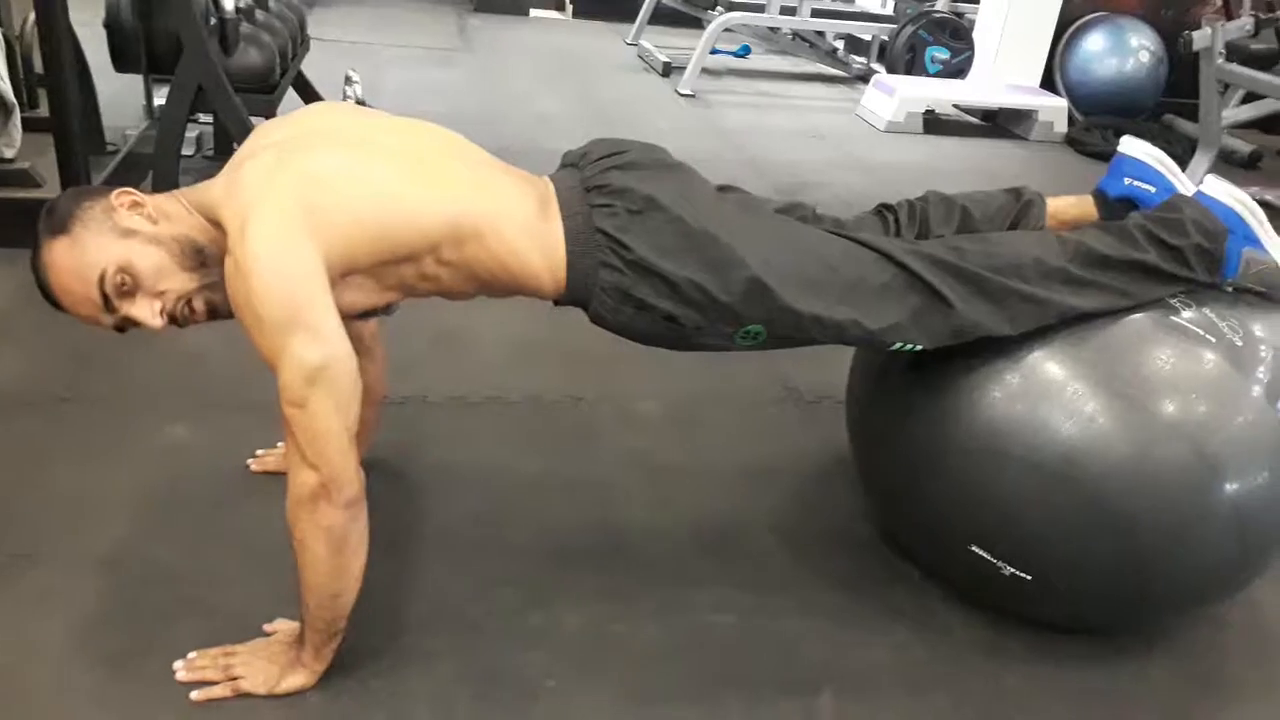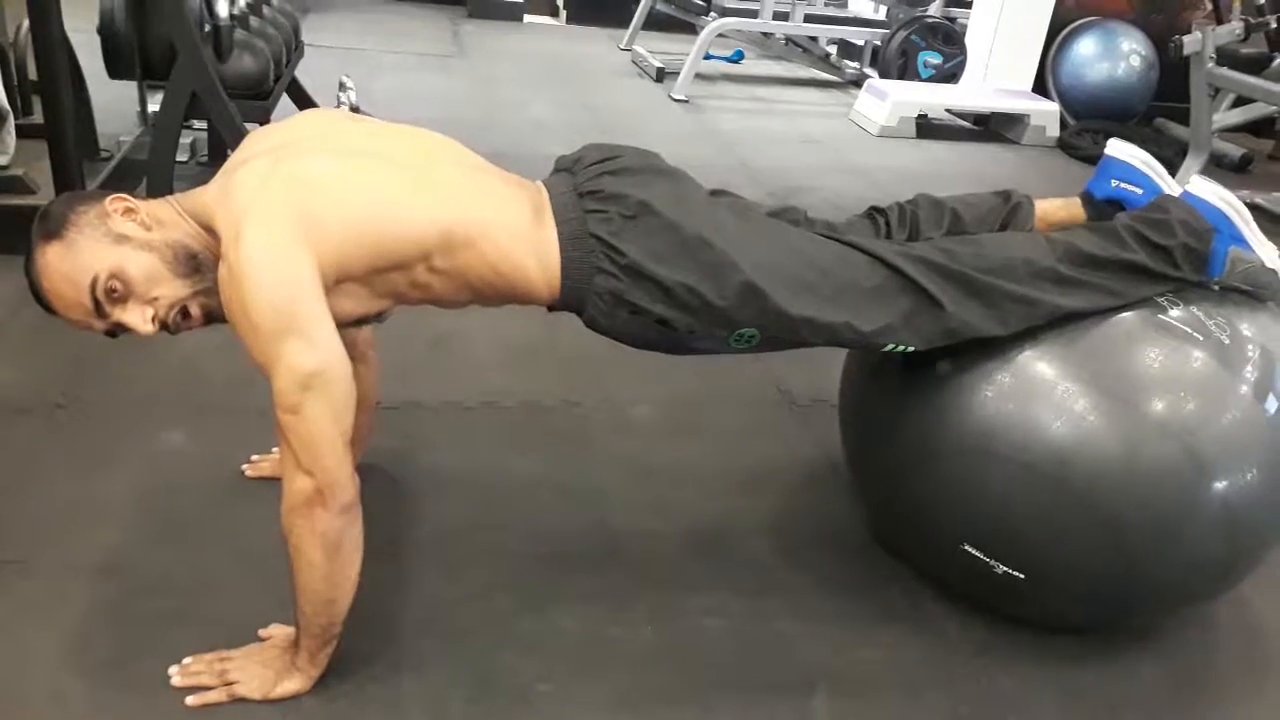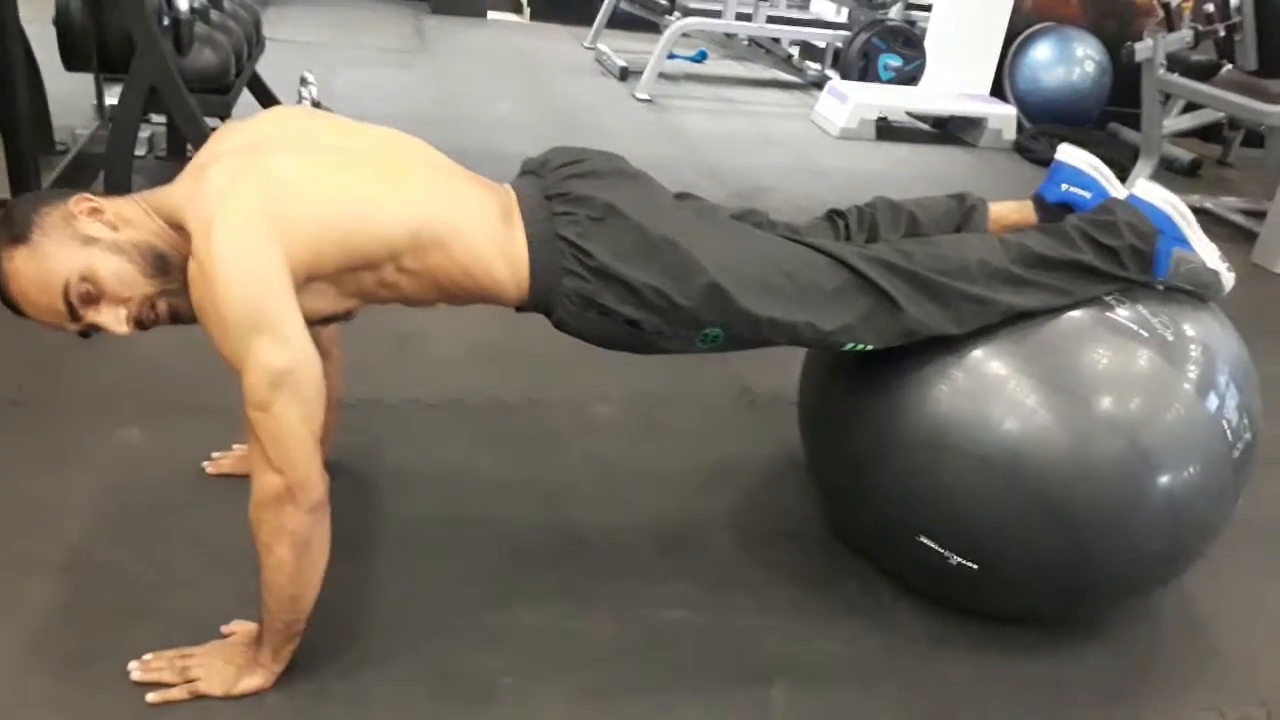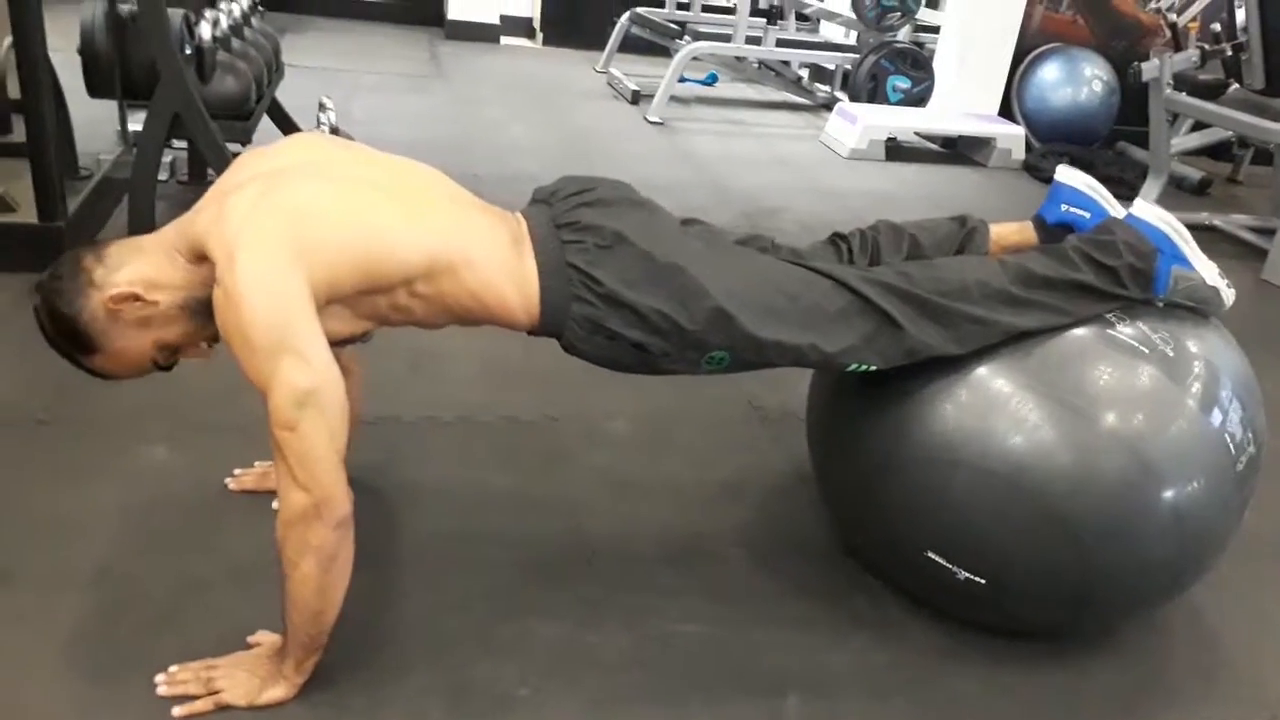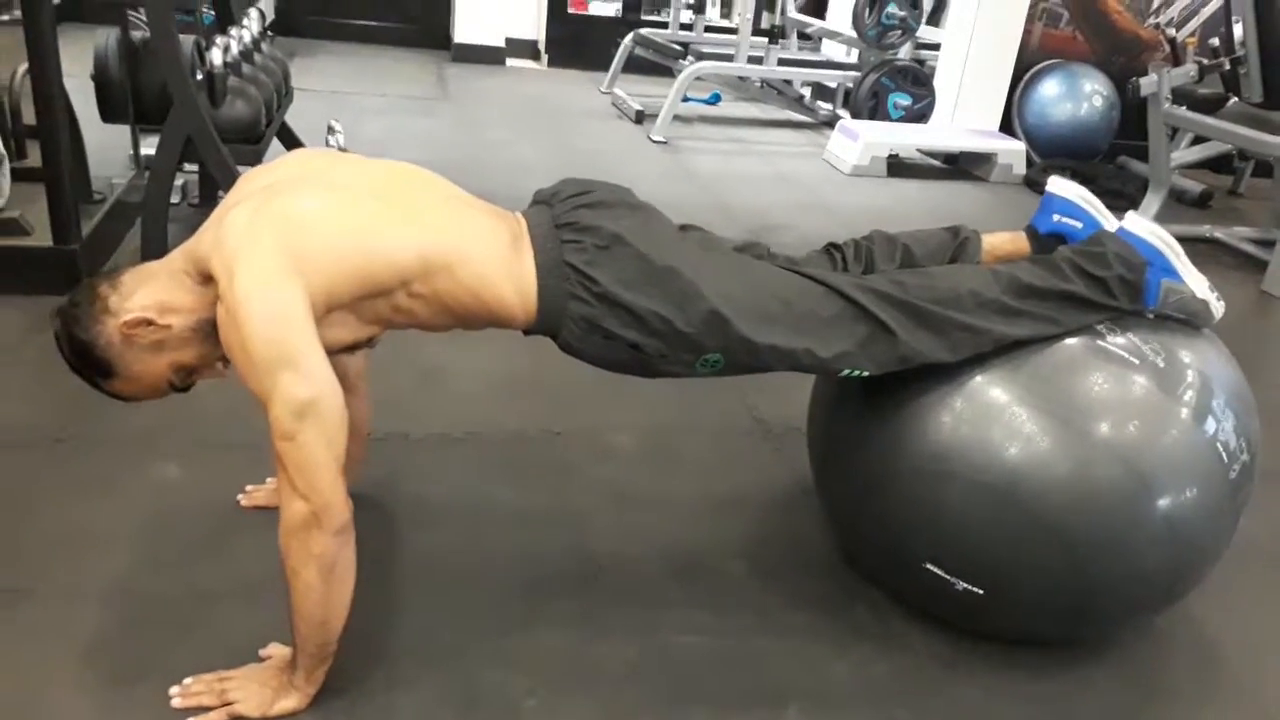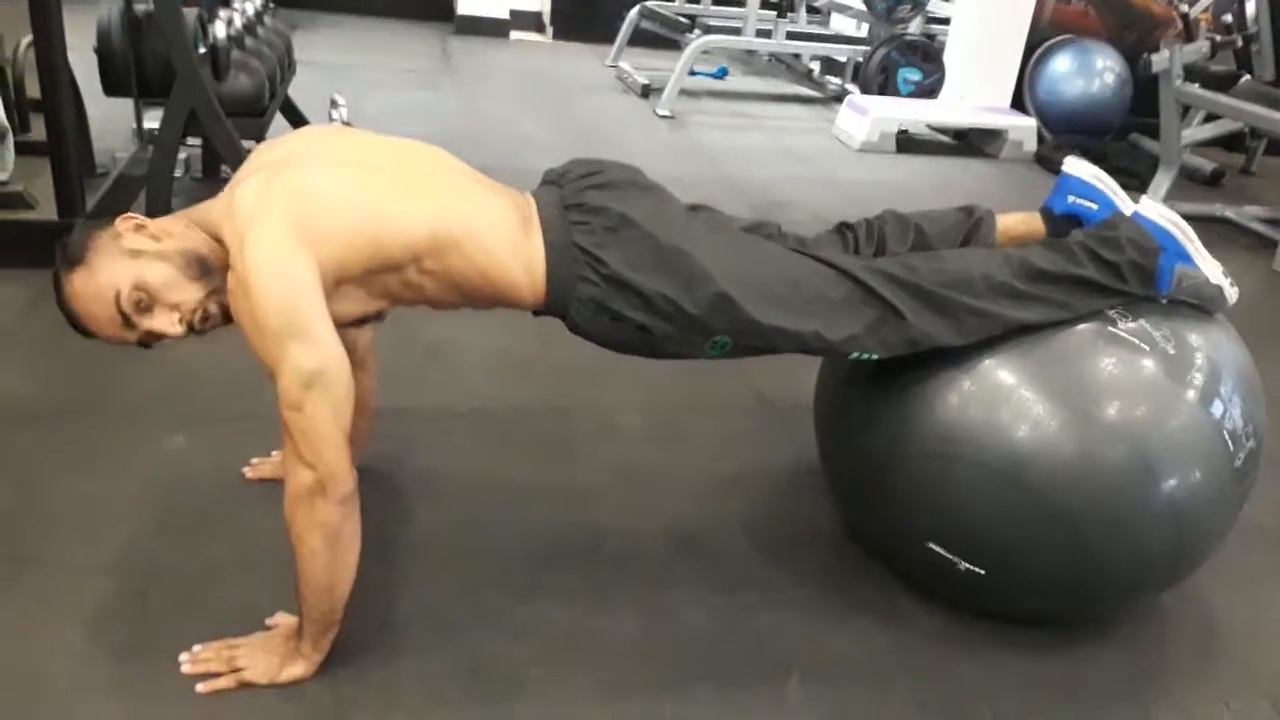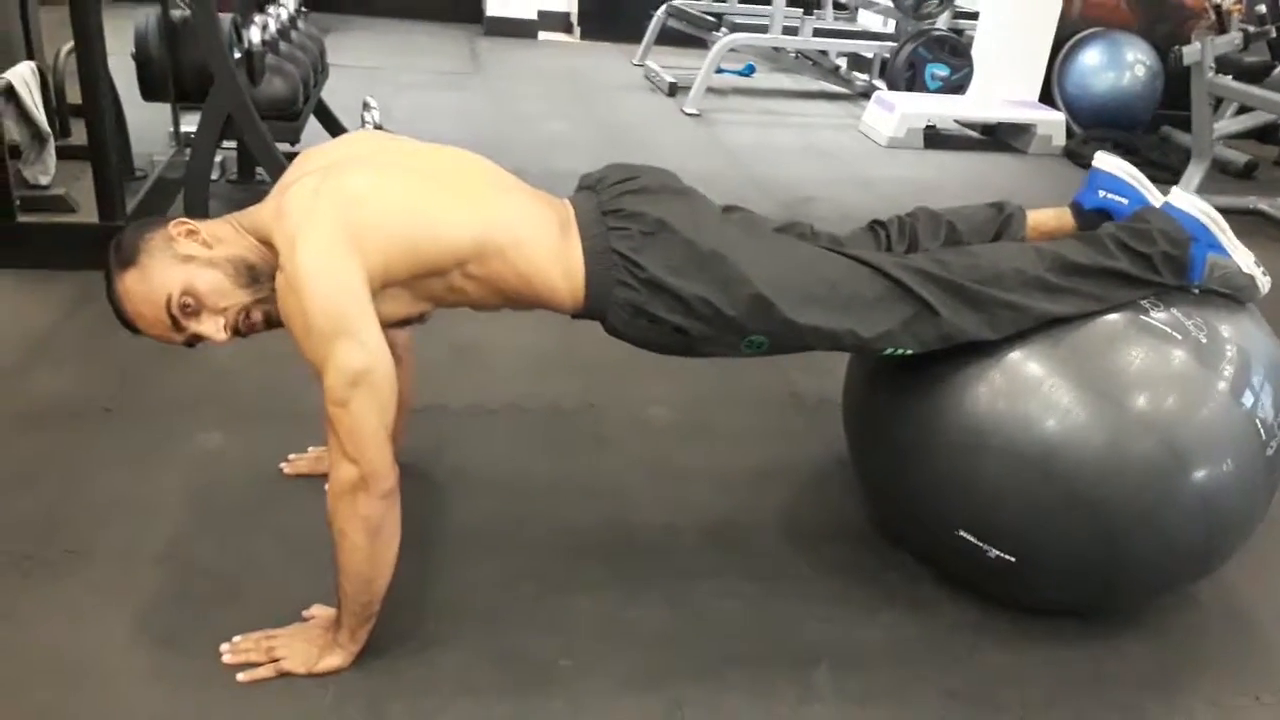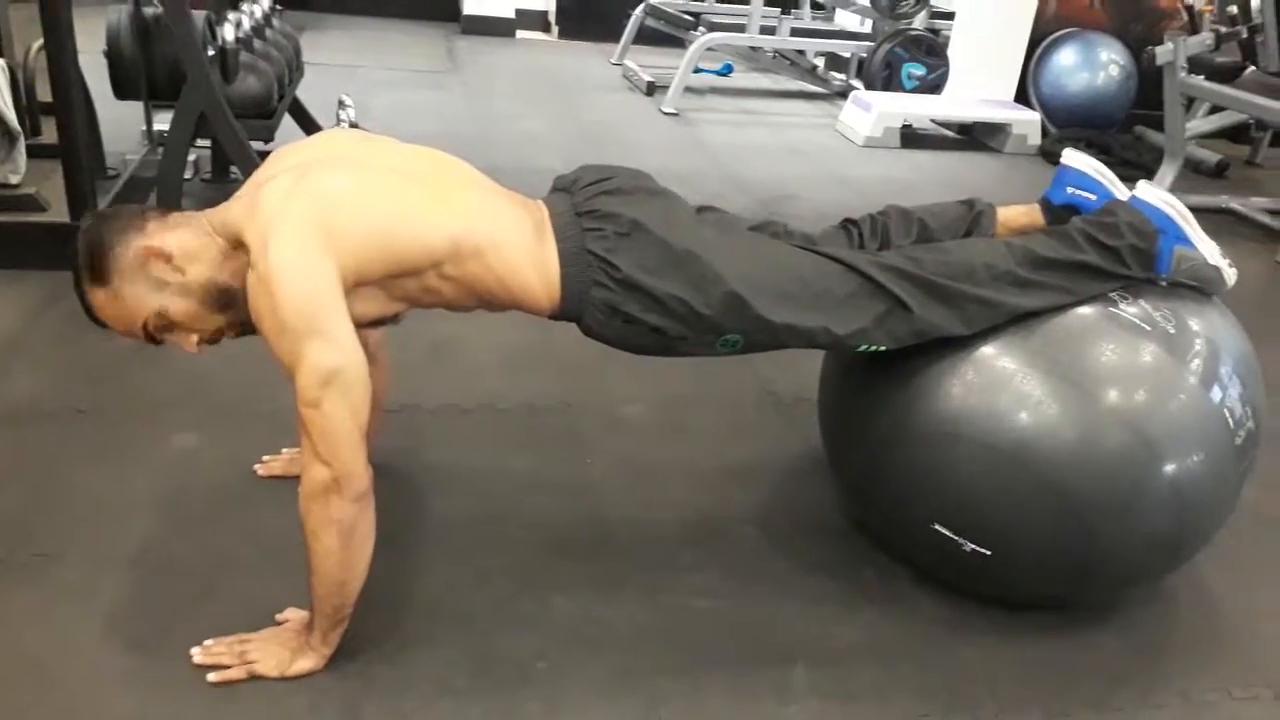
dt=0.5s
person 1, frame 1
left shoulder: (258, 253)
right shoulder: (270, 151)
left elbow: (332, 491)
left wrist: (308, 654)
right wrist: (340, 435)
left hip: (637, 259)
right hip: (607, 189)
left knee: (922, 298)
right knee: (876, 242)
right ankle: (1108, 197)
person 1, frame 2
left shoulder: (251, 257)
right shoulder: (266, 158)
left elbow: (325, 495)
left wrist: (304, 658)
right wrist: (331, 438)
left hip: (630, 265)
right hip: (603, 194)
left knee: (906, 298)
right knee: (872, 250)
right ankle: (1099, 201)
person 1, frame 3
left shoulder: (222, 256)
right shoulder: (232, 155)
left elbow: (296, 490)
left wrist: (263, 656)
right wrist: (292, 429)
left hip: (596, 265)
right hip: (567, 197)
left knee: (872, 298)
right knee: (831, 249)
left ankle: (1134, 238)
right ankle: (1053, 200)
person 1, frame 4
left shoulder: (246, 283)
right shoulder: (252, 179)
left elbow: (323, 508)
right wrist: (306, 450)
left hip: (602, 293)
right hip: (581, 223)
left knee: (868, 321)
right knee: (831, 273)
left ankle: (1133, 259)
right ankle: (1052, 220)
person 1, frame 5
left shoulder: (248, 298)
right shoulder: (257, 202)
left elbow: (321, 518)
right wrist: (328, 467)
left hip: (601, 289)
right hip: (577, 225)
left knee: (865, 326)
right knee: (830, 280)
left ankle: (1123, 269)
right ankle: (1042, 231)
person 1, frame 6
left shoulder: (259, 265)
right shoulder: (268, 174)
left elbow: (326, 487)
left wrist: (305, 645)
right wrist: (340, 438)
left hip: (610, 272)
right hip: (591, 208)
left knee: (873, 310)
right knee: (839, 262)
left ankle: (1137, 256)
right ankle: (1055, 212)
person 1, frame 7
left shoulder: (305, 269)
right shoulder: (315, 177)
left elbow: (371, 484)
left wrist: (344, 637)
right wrist: (363, 439)
left hip: (652, 274)
right hip: (625, 209)
left knee: (911, 303)
right knee: (871, 257)
left ankle: (1168, 244)
right ankle: (1085, 208)
person 1, frame 8
left shoulder: (278, 271)
right shoulder: (286, 176)
left elbow: (343, 484)
left wrist: (316, 640)
right wrist: (335, 437)
left hip: (626, 276)
right hip: (600, 209)
left knee: (882, 302)
right knee: (845, 258)
left ankle: (1137, 242)
right ankle: (1054, 203)
